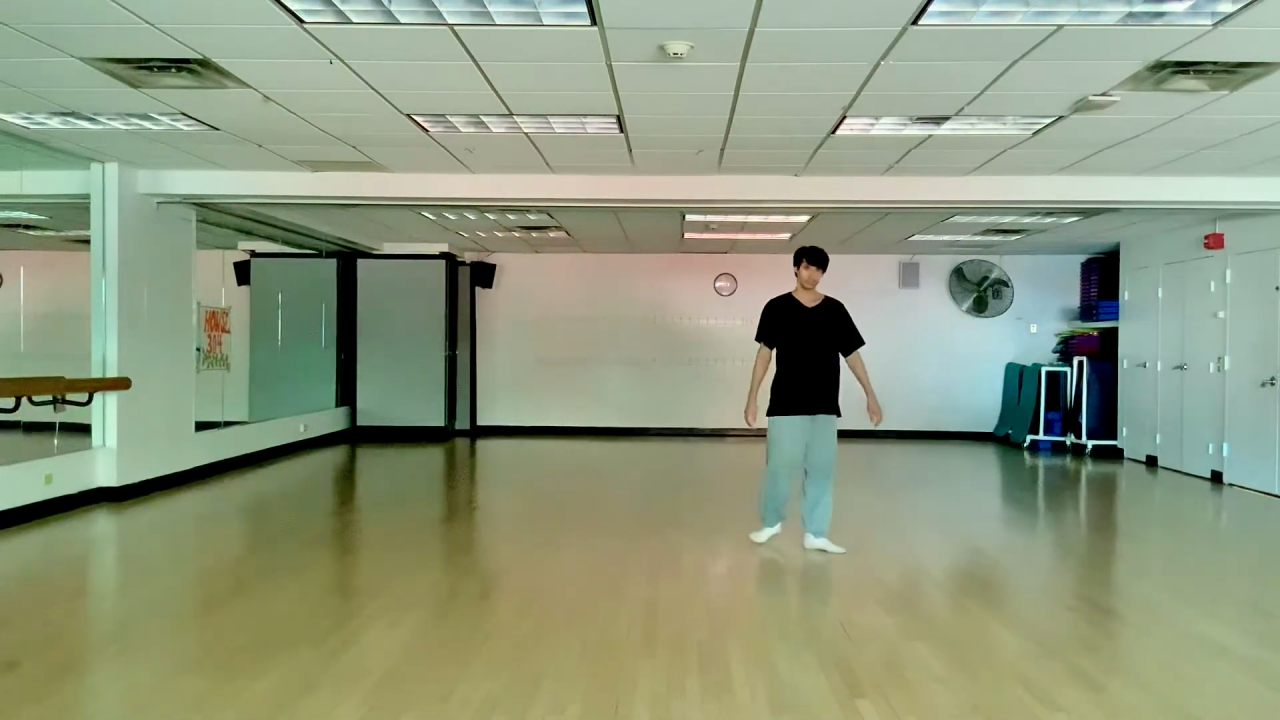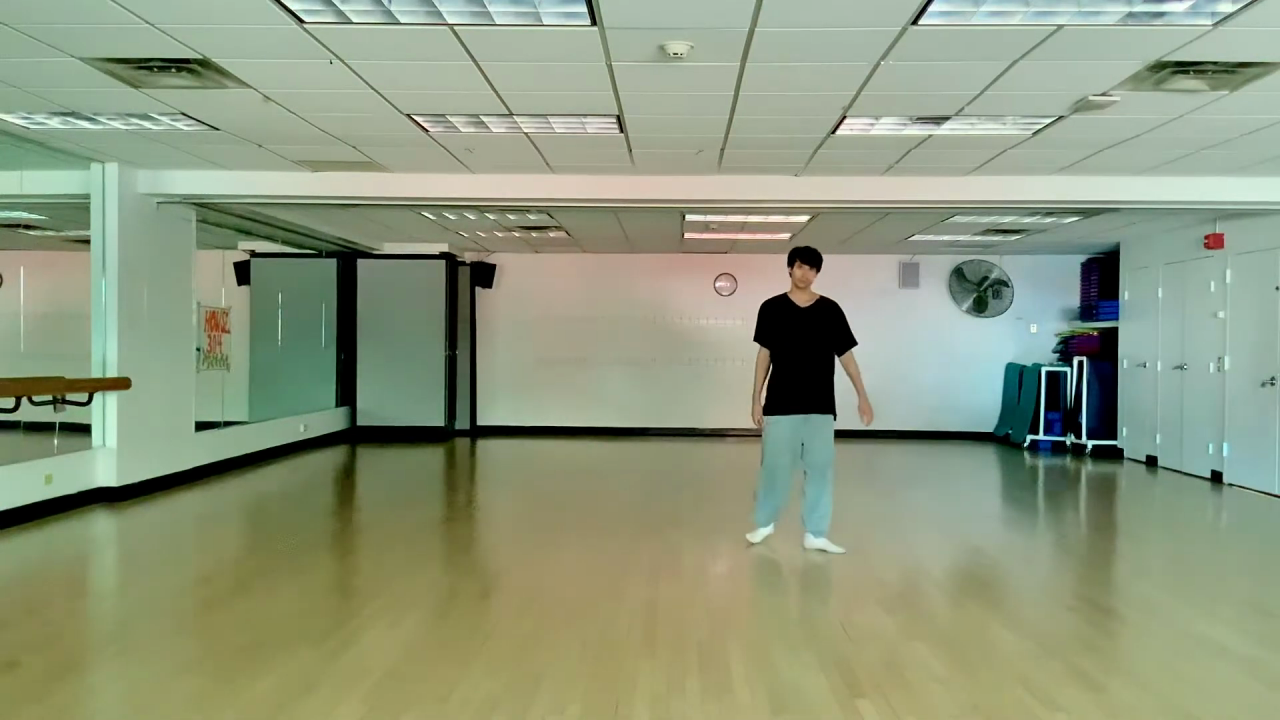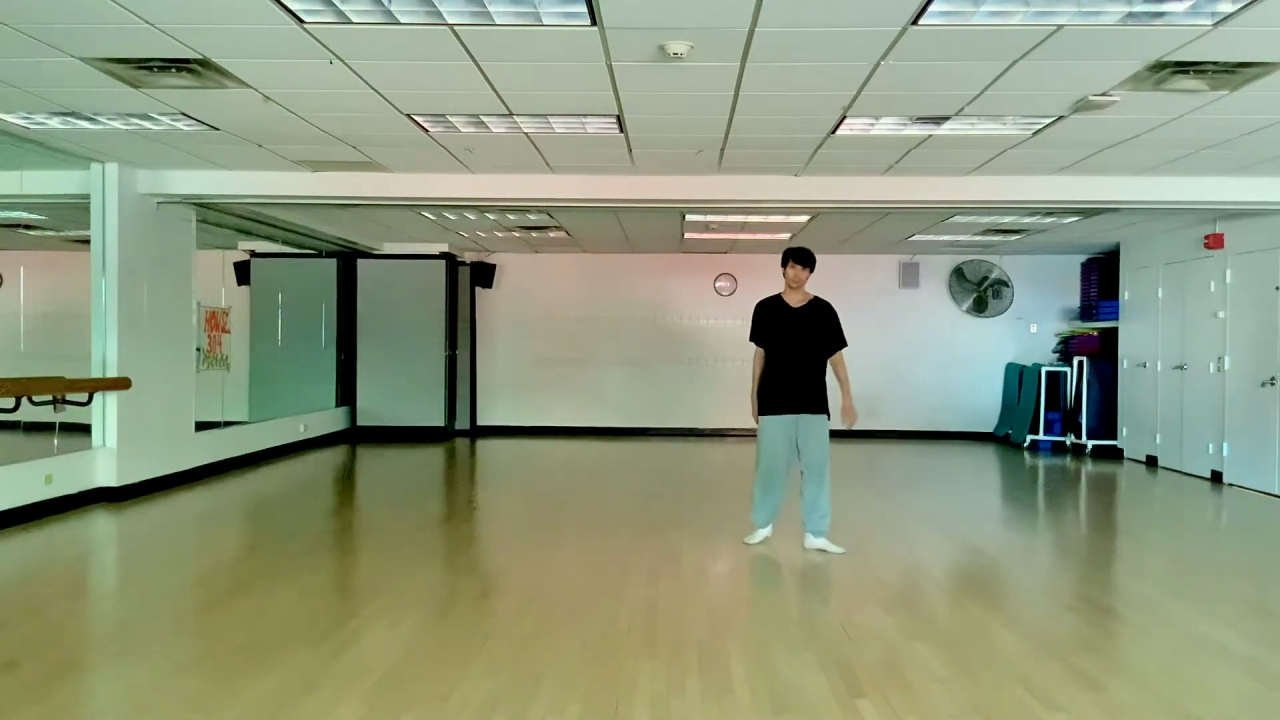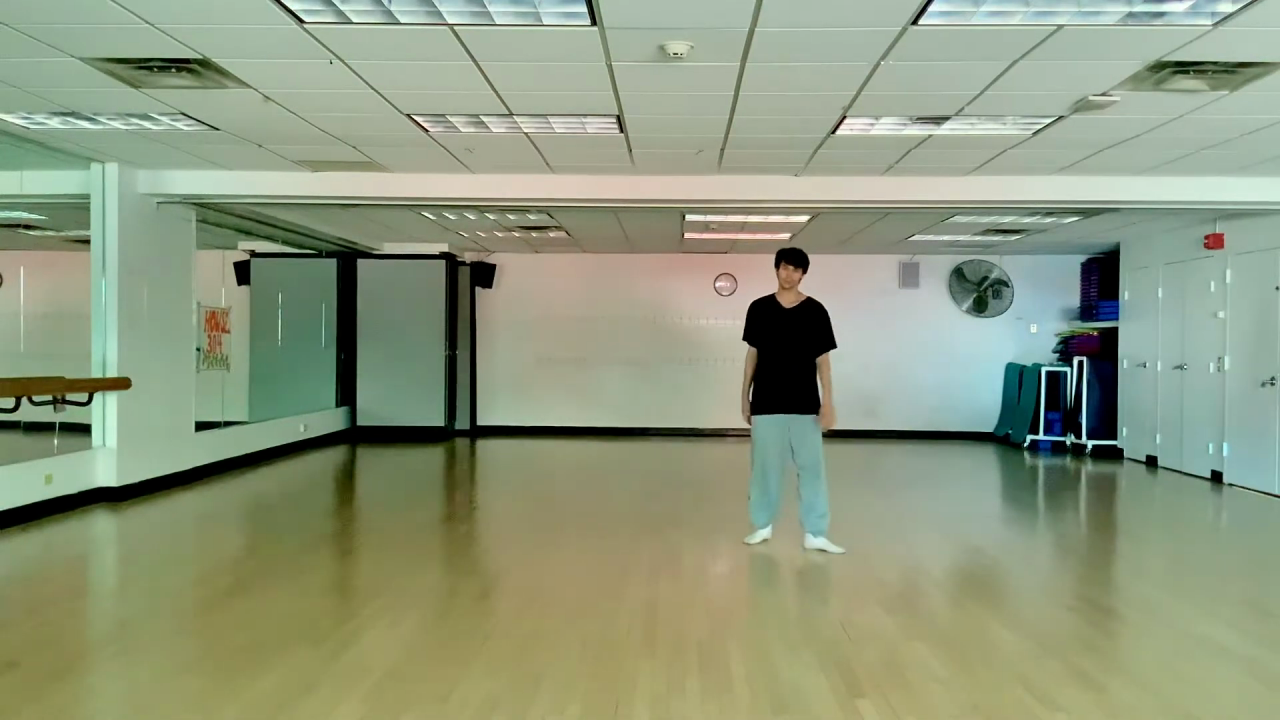
dt=0.1s
person 1, frame 1
left shoulder: (835, 310)
right shoulder: (776, 308)
left elbow: (852, 354)
right elbow: (764, 354)
left wrist: (870, 395)
right wrist: (752, 398)
left hip: (824, 405)
right hip: (786, 403)
left knee: (822, 468)
right knee: (780, 465)
left ankle: (816, 534)
right ankle: (771, 522)
person 1, frame 2
left shoulder: (830, 310)
right shoulder: (772, 308)
left elbow: (845, 354)
right elbow: (764, 355)
left wrist: (862, 395)
right wrist: (756, 399)
left hip: (820, 404)
right hip: (781, 403)
left knee: (820, 468)
right knee: (774, 465)
left ankle: (815, 534)
right ankle: (764, 522)
person 1, frame 3
left shoulder: (823, 310)
right shoulder: (765, 308)
left elbow: (835, 357)
right elbow: (760, 354)
left wrist: (847, 398)
right wrist: (754, 397)
left hip: (812, 404)
right hip: (774, 403)
left knee: (817, 468)
right knee: (769, 466)
left ankle: (815, 534)
right ankle: (762, 525)
person 1, frame 4
left shoulder: (815, 311)
right shoulder: (759, 308)
left elbow: (823, 359)
right elbow: (752, 354)
left wrist: (828, 401)
right wrist: (745, 395)
left hip: (804, 404)
right hip: (766, 403)
left knee: (812, 468)
right knee: (764, 466)
left ankle: (815, 534)
right ankle: (762, 525)
